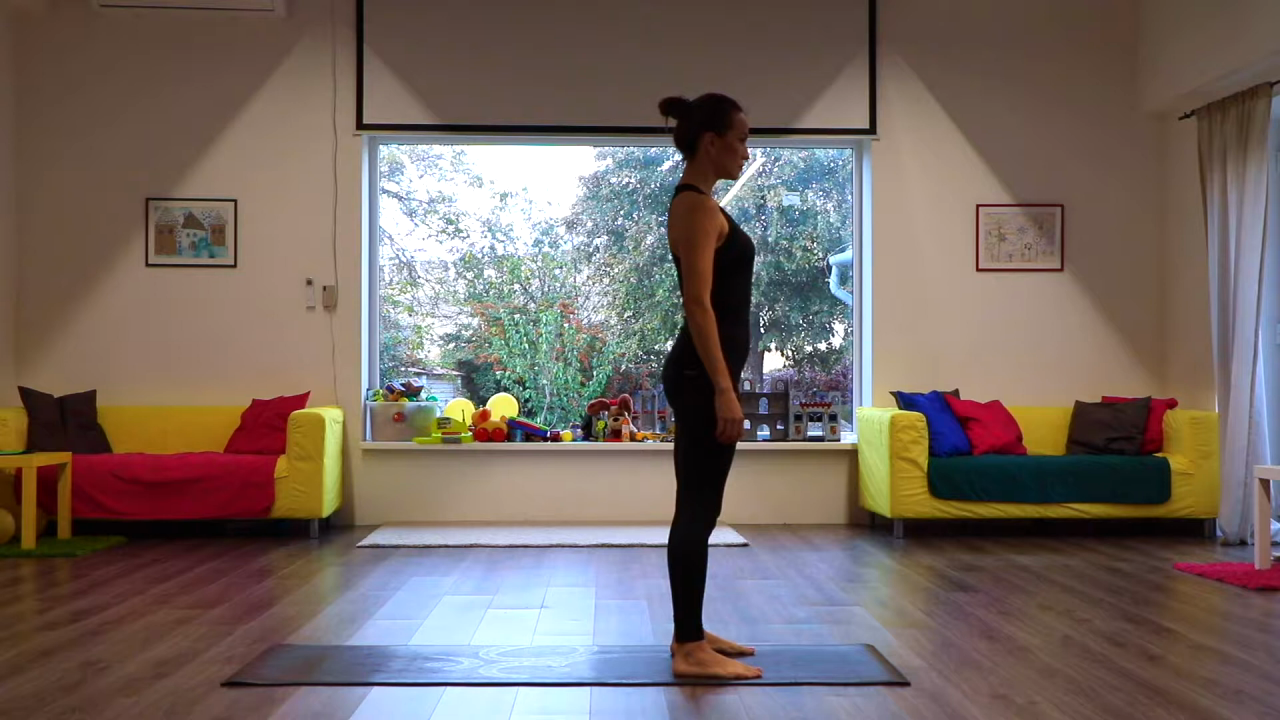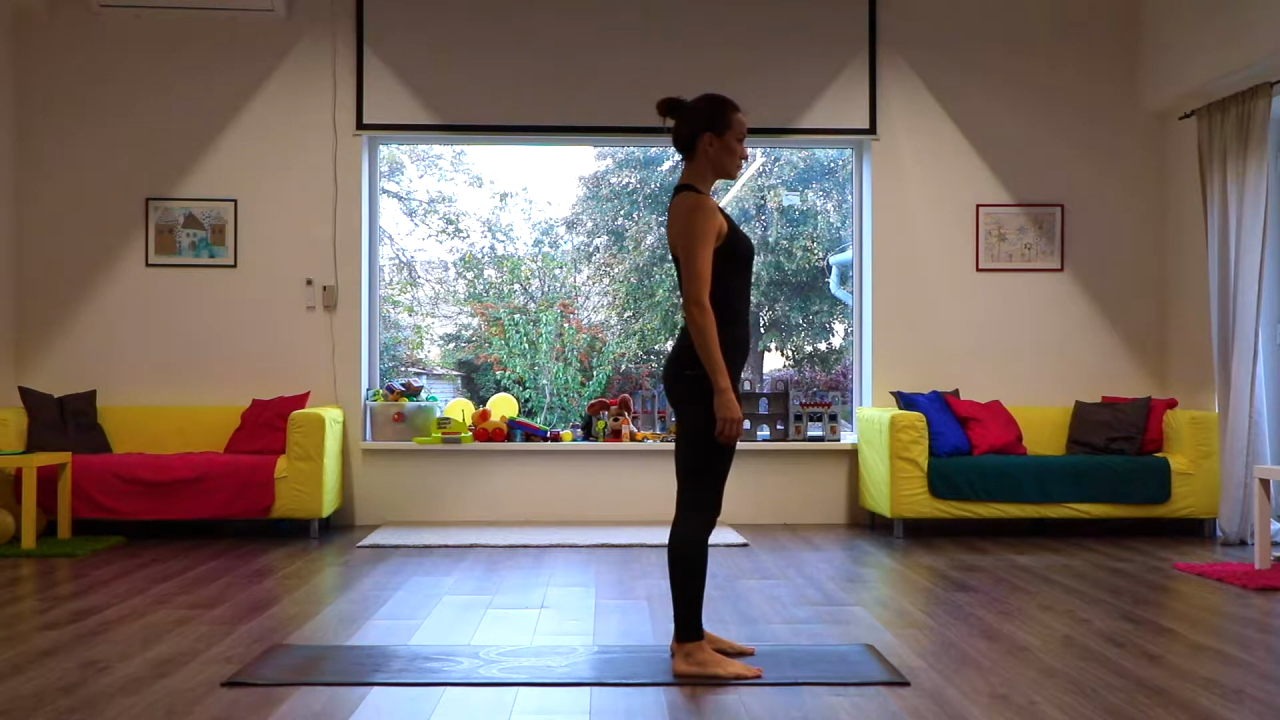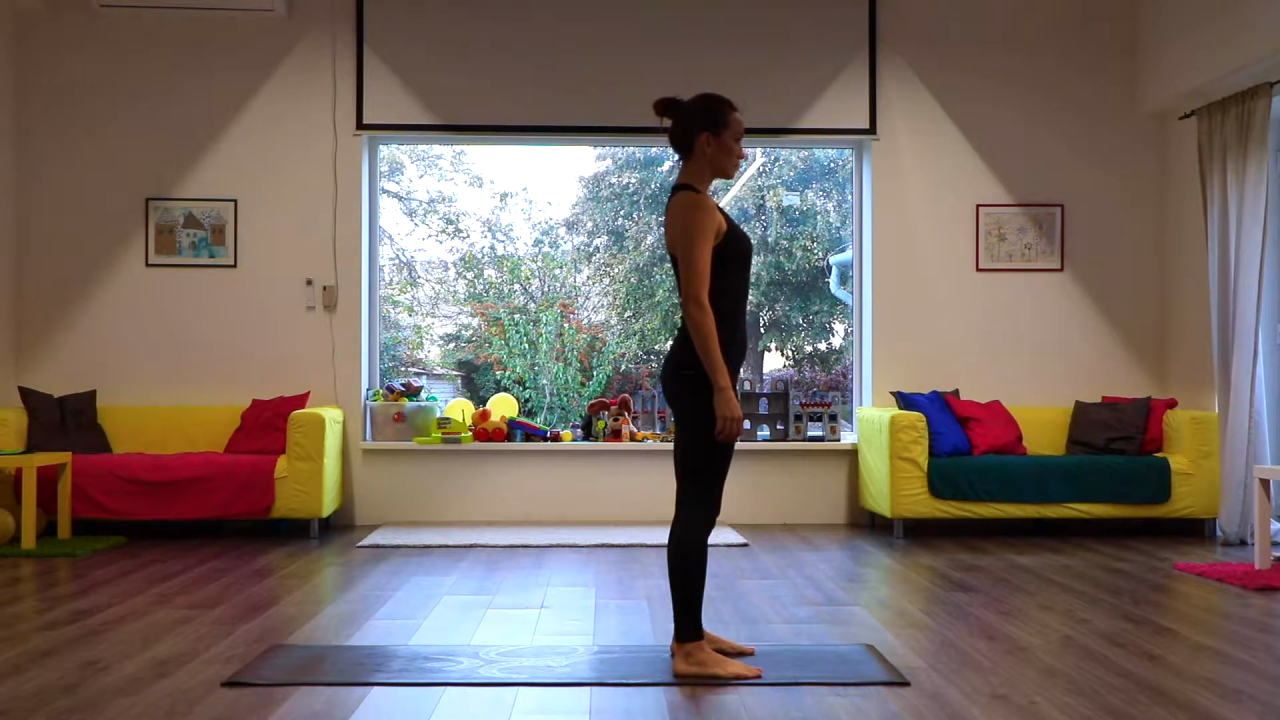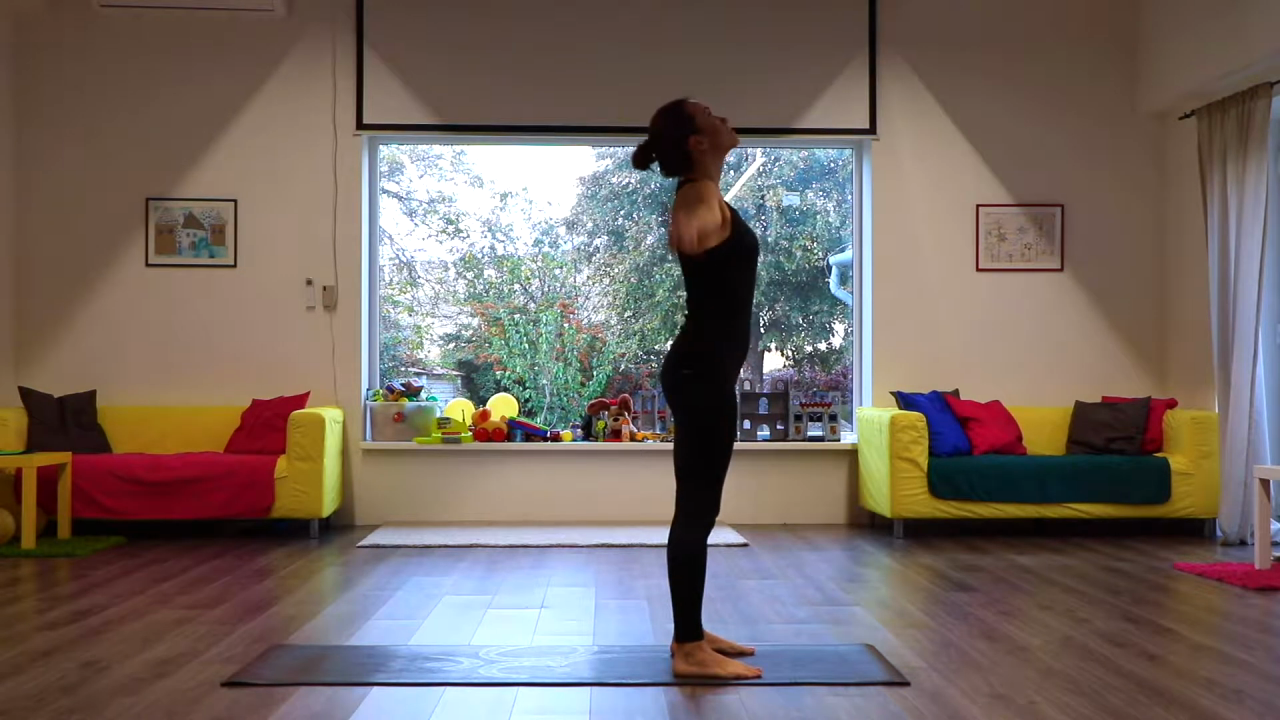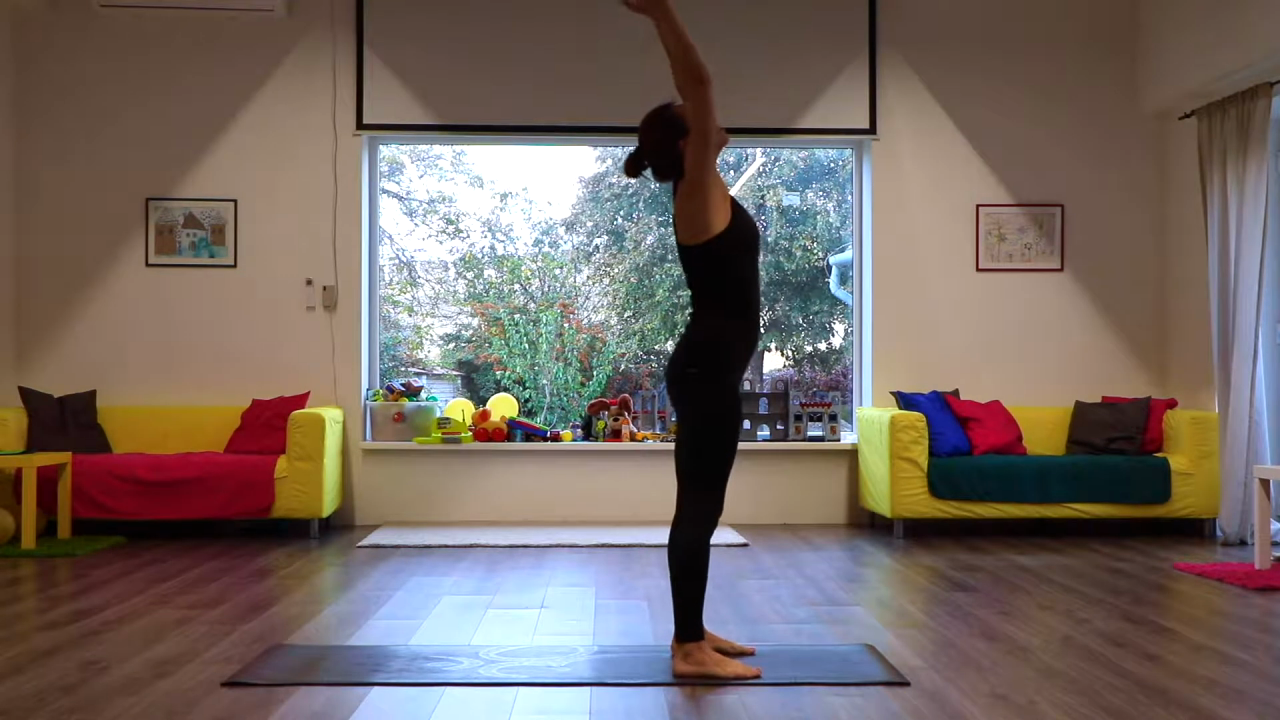
dt=1s
person 1, frame 1
left shoulder: (699, 202)
right shoulder: (696, 205)
right elbow: (698, 304)
right wrist: (723, 389)
left hip: (703, 372)
right hip: (702, 376)
left knee: (698, 508)
right knee: (697, 510)
left ankle: (691, 634)
right ankle: (690, 649)
person 1, frame 2
left shoulder: (697, 203)
right shoulder: (695, 205)
right elbow: (698, 305)
right wrist: (722, 389)
left hip: (704, 371)
right hip: (703, 374)
left knee: (699, 509)
right knee: (697, 510)
left ankle: (691, 633)
right ankle: (690, 649)
person 1, frame 3
left shoulder: (695, 203)
right shoulder: (693, 205)
right elbow: (697, 304)
right wrist: (722, 388)
left hip: (703, 372)
right hip: (701, 375)
left knee: (699, 509)
right knee: (697, 510)
left ankle: (691, 634)
right ankle: (689, 649)
person 1, frame 4
left shoulder: (705, 196)
right shoulder: (701, 195)
right elbow: (696, 218)
right wrist: (687, 229)
left hip: (705, 367)
right hip: (703, 369)
left knee: (698, 508)
right knee: (697, 510)
left ankle: (691, 633)
right ankle: (690, 650)
person 1, frame 5
left shoulder: (703, 189)
right shoulder: (698, 187)
left elbow: (691, 92)
right elbow: (698, 83)
left hip: (709, 366)
right hip: (707, 369)
left knee: (700, 506)
right knee: (698, 508)
left ankle: (692, 633)
right ankle: (690, 649)
